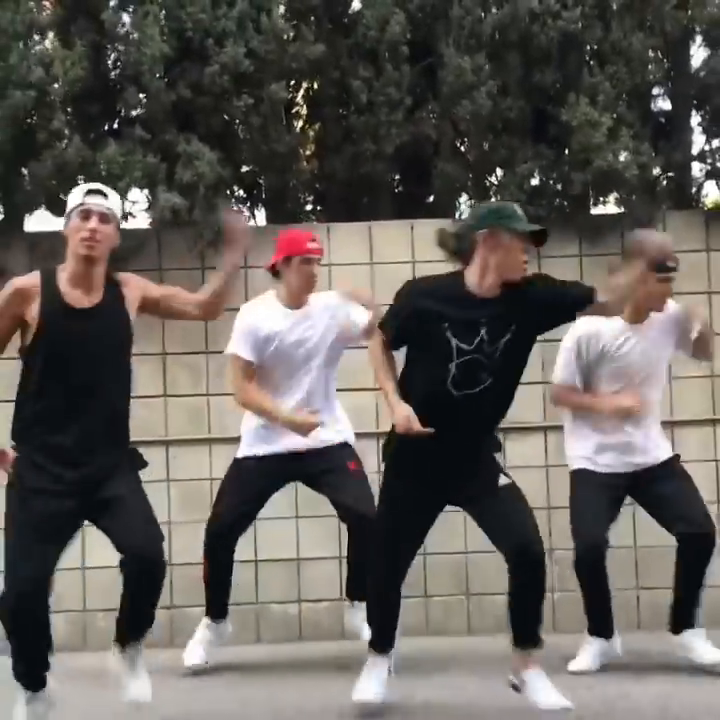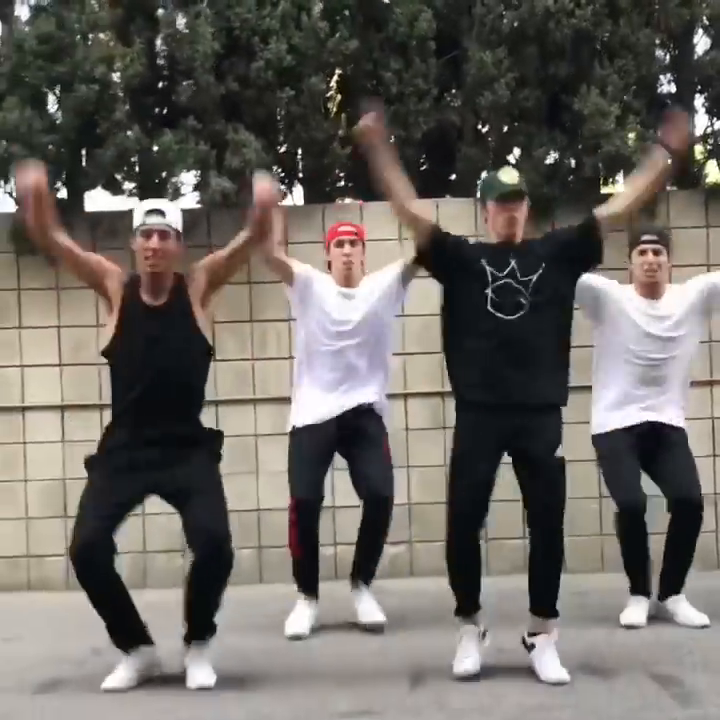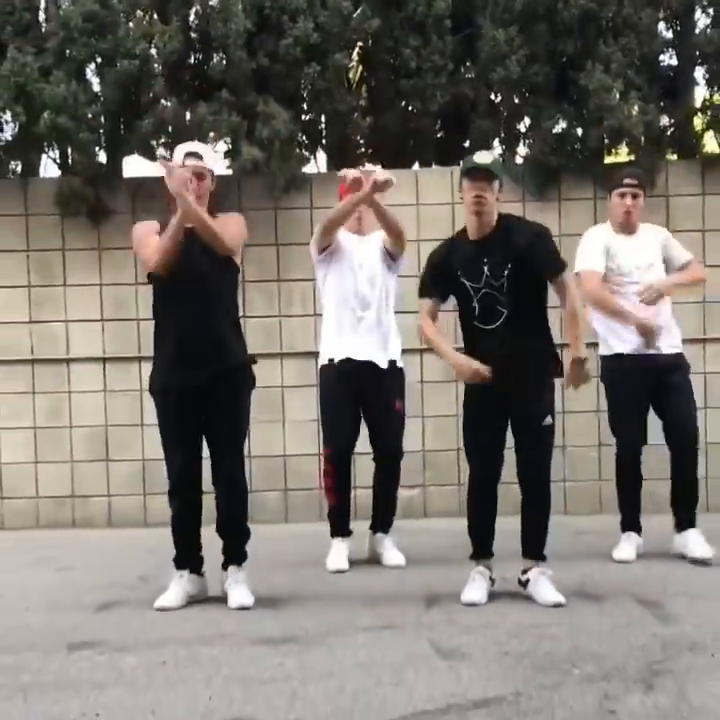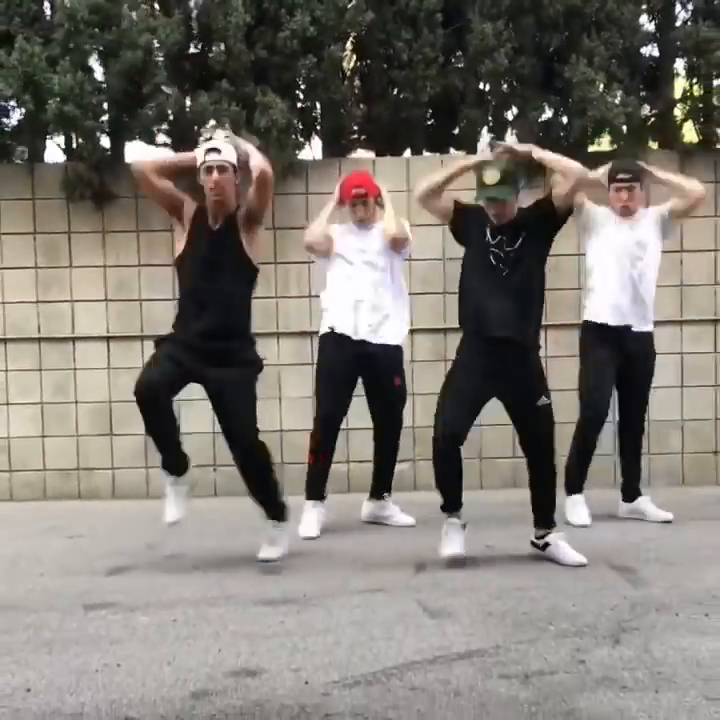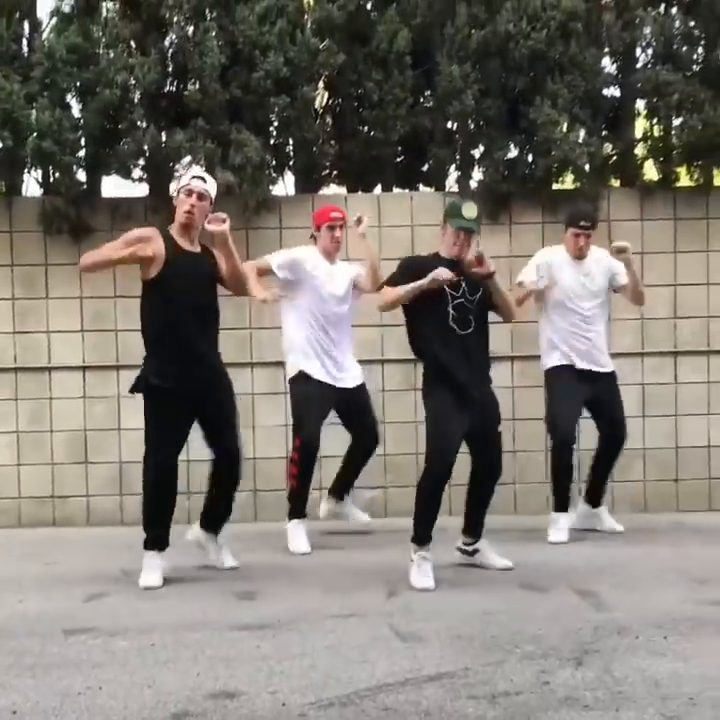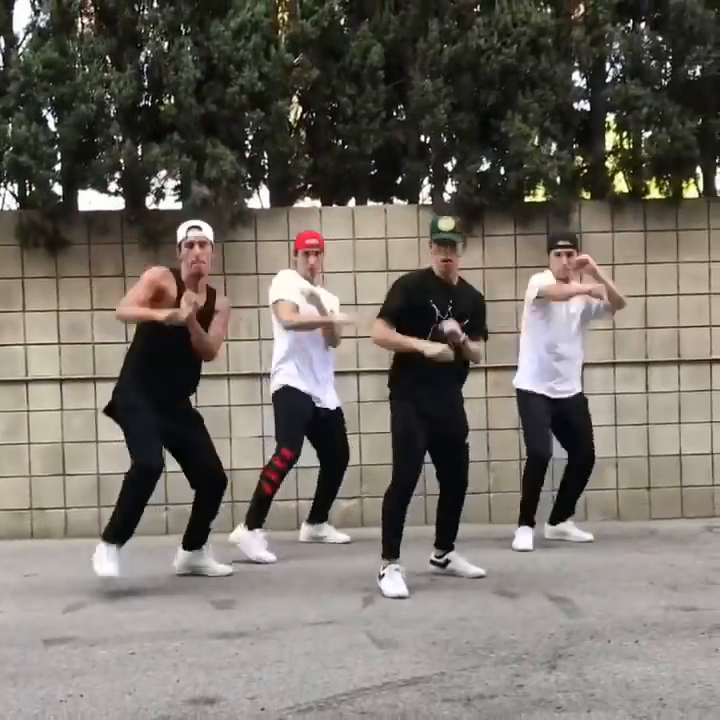
dt=0.5s
person 1, frame 1
left shoulder: (131, 291)
left elbow: (205, 307)
left wrist: (233, 254)
left hip: (110, 465)
left knee: (146, 559)
left ankle: (129, 646)
person 1, frame 2
left shoulder: (198, 286)
right shoulder: (114, 285)
left elbow: (246, 244)
right elbow: (53, 242)
left wrist: (263, 210)
right wrist: (36, 202)
left hip: (188, 451)
right hip: (124, 452)
left knee: (215, 547)
right knee: (88, 554)
left ankle: (198, 645)
right ankle: (135, 648)
person 1, frame 3
left shoulder: (228, 223)
right shoulder: (148, 231)
left elbow: (225, 242)
right elbow: (160, 264)
left wrist: (188, 202)
right wrist: (177, 204)
left hip: (227, 369)
right hip: (173, 373)
left knee: (229, 472)
right knee: (182, 478)
left ankle: (234, 569)
right ankle: (188, 572)
person 1, frame 4
left shoulder: (247, 220)
right shoulder: (186, 212)
left elbow: (266, 175)
right elbow: (142, 168)
left wrist: (241, 146)
right wrist: (189, 158)
left hip: (231, 349)
right hip: (184, 341)
left knee: (242, 436)
right knee: (149, 389)
left ankle: (278, 521)
right ankle: (176, 471)
person 1, frame 5
left shoulder: (210, 251)
right shoulder: (148, 239)
left elbow: (240, 287)
right elbow: (87, 262)
left wrist: (224, 238)
right wrist: (133, 255)
left hip: (209, 369)
right hip: (164, 373)
left knee: (229, 457)
right knee: (161, 461)
left ankle: (209, 532)
right ankle: (155, 552)
person 1, frame 6
left shoulder: (217, 303)
right shoulder: (158, 278)
left elbow: (209, 351)
right elbow: (126, 312)
left wrist: (190, 320)
right wrist: (165, 315)
left hip: (177, 403)
right hip: (137, 396)
left knee: (213, 479)
right knee: (149, 465)
left ankle: (192, 551)
right ankle: (109, 546)
person 2, frame 1
left shoulder: (533, 294)
right shoulder: (422, 296)
left elbow: (611, 301)
right elbow: (381, 344)
right wrist: (394, 403)
left hip: (477, 459)
right hip: (416, 460)
left knee: (528, 552)
right knee: (390, 565)
left ankle: (527, 667)
right ankle: (378, 658)
person 2, frame 2
left shoulder: (556, 251)
right shoulder: (461, 257)
left elbow: (620, 206)
right elbow: (409, 212)
left wrist: (665, 152)
right wrist: (377, 148)
left hip: (540, 411)
right hip: (480, 410)
left knee: (548, 522)
right knee: (463, 522)
left ankle: (540, 631)
right ankle: (470, 626)
person 2, frame 3
left shoulder: (529, 236)
right shoulder: (446, 255)
left elbow: (567, 290)
right elbow: (425, 319)
left wrist: (578, 352)
right wrist: (453, 357)
left hip: (533, 374)
right hip: (484, 379)
left knee: (535, 476)
right knee: (482, 477)
left ankle: (534, 568)
right ankle: (481, 567)
person 2, frame 4
left shoulder: (537, 220)
right shoulder: (472, 220)
left elbow: (576, 175)
right elbow: (424, 195)
left wrist: (528, 151)
right wrist: (469, 162)
left hip: (522, 352)
right hip: (476, 350)
left knee: (540, 447)
right knee: (446, 434)
left ankle: (545, 534)
right ankle: (452, 519)
person 2, frame 5
left shoulder: (475, 271)
right shoulder: (416, 266)
left elbow: (509, 314)
right elbow: (384, 301)
left wrist: (489, 277)
right wrist: (429, 281)
left hip: (478, 384)
right hip: (442, 385)
left knee: (489, 466)
right knee: (440, 463)
left ankle: (471, 542)
right ankle: (421, 551)
person 2, frame 6
left shoulder: (471, 298)
right shoulder: (411, 284)
left elbow: (476, 353)
right elbow: (379, 332)
left wrist: (462, 340)
right wrist: (425, 346)
left hip: (449, 402)
right hip: (410, 399)
left knee: (456, 479)
right knee: (406, 477)
left ankle: (443, 553)
right ankle: (389, 566)
person 3, frame 1
left shoulder: (336, 308)
right shoulder: (255, 314)
right elbow: (241, 387)
left wrist: (370, 306)
right wrist: (286, 417)
left hip: (327, 438)
right hip: (265, 443)
left knee: (363, 515)
right knee: (220, 530)
left ankle: (359, 605)
right ankle: (214, 622)
person 3, frame 2
left shoulder: (384, 286)
right shoulder: (310, 284)
right elbow: (273, 256)
right wrist: (266, 217)
left hip: (363, 412)
right hip: (311, 415)
left knee: (379, 498)
right knee: (304, 501)
left ankle: (361, 585)
right ankle: (307, 596)
person 3, frame 3
left shoulder: (384, 246)
right shoulder: (329, 244)
left elbow: (399, 235)
right elbow: (328, 223)
left wrist: (373, 194)
right wrist: (362, 189)
left hip: (383, 360)
right hip: (339, 360)
left knee: (389, 451)
right knee: (337, 451)
left ankle: (381, 535)
right ankle: (339, 538)
person 3, frame 4
left shoulder: (391, 229)
right shoulder: (334, 232)
left elbow: (398, 237)
right elbow: (312, 242)
left wrist: (386, 202)
right wrist: (331, 210)
left hip: (384, 337)
right hip: (340, 333)
left knee: (389, 421)
right knee: (327, 416)
left ankle: (379, 499)
right ankle: (313, 503)
person 3, frame 5
left shoulder: (349, 268)
right shoulder: (298, 258)
left elbow: (374, 285)
right elbow: (250, 268)
left wrist: (365, 239)
right wrist: (257, 290)
left hip: (345, 370)
right hip: (309, 369)
left knee: (368, 434)
right knee: (306, 440)
left ankle: (337, 497)
right ankle: (296, 520)
person 3, frame 6
left shoulder: (326, 296)
right shoulder: (285, 281)
left elbow: (334, 339)
right elbow: (288, 320)
left wrist: (321, 304)
right wrist: (329, 319)
left hip: (323, 390)
right hip: (293, 385)
left knee: (338, 457)
right knee: (288, 452)
left ankle: (316, 523)
right ankle: (250, 529)
person 4, frame 1
left shoulder: (671, 316)
right shoulder: (589, 331)
right elbow: (559, 392)
right wrist: (608, 403)
left hip: (653, 455)
right hip: (595, 461)
right knee: (588, 550)
right ankle: (601, 638)
person 4, frame 2
left shoulder: (694, 296)
right shoulder: (608, 296)
left hip: (666, 424)
right hip: (615, 424)
left knee: (689, 501)
right knee: (630, 503)
left ankle: (671, 594)
right ankle: (639, 594)
person 4, frame 3
left shoulder: (658, 236)
right shoulder: (596, 238)
left elbow: (696, 271)
right elbow: (591, 291)
left wrist: (665, 287)
right wrist: (636, 320)
left hip: (668, 353)
right hip: (622, 357)
left knee: (685, 440)
right knee: (629, 447)
left ankle: (686, 528)
right ankle: (630, 531)
person 4, frame 4
left shoulder: (656, 218)
right shoulder: (594, 216)
left elbow: (697, 194)
left wrist: (654, 172)
right wrist: (602, 174)
left hip: (640, 331)
right hip: (601, 328)
left knee: (633, 417)
right knee: (594, 411)
left ankle: (632, 498)
right ankle: (573, 493)
person 4, frame 5
left shoulder: (605, 260)
right shoulder: (545, 260)
left elbow: (637, 300)
right elbow: (516, 300)
left wrist: (628, 263)
right wrist: (532, 290)
left hip: (600, 365)
right hip: (562, 365)
left knee: (615, 436)
right knee: (563, 435)
left ankle: (591, 507)
right ankle: (561, 513)
person 4, frame 6
left shoulder: (590, 289)
right shoulder: (540, 282)
left elbow: (618, 304)
right elbow: (555, 293)
left wrist: (595, 273)
left hip: (570, 390)
right hip: (534, 387)
left knee: (584, 456)
right knee: (539, 454)
left ankle: (558, 521)
right ankle: (525, 527)
